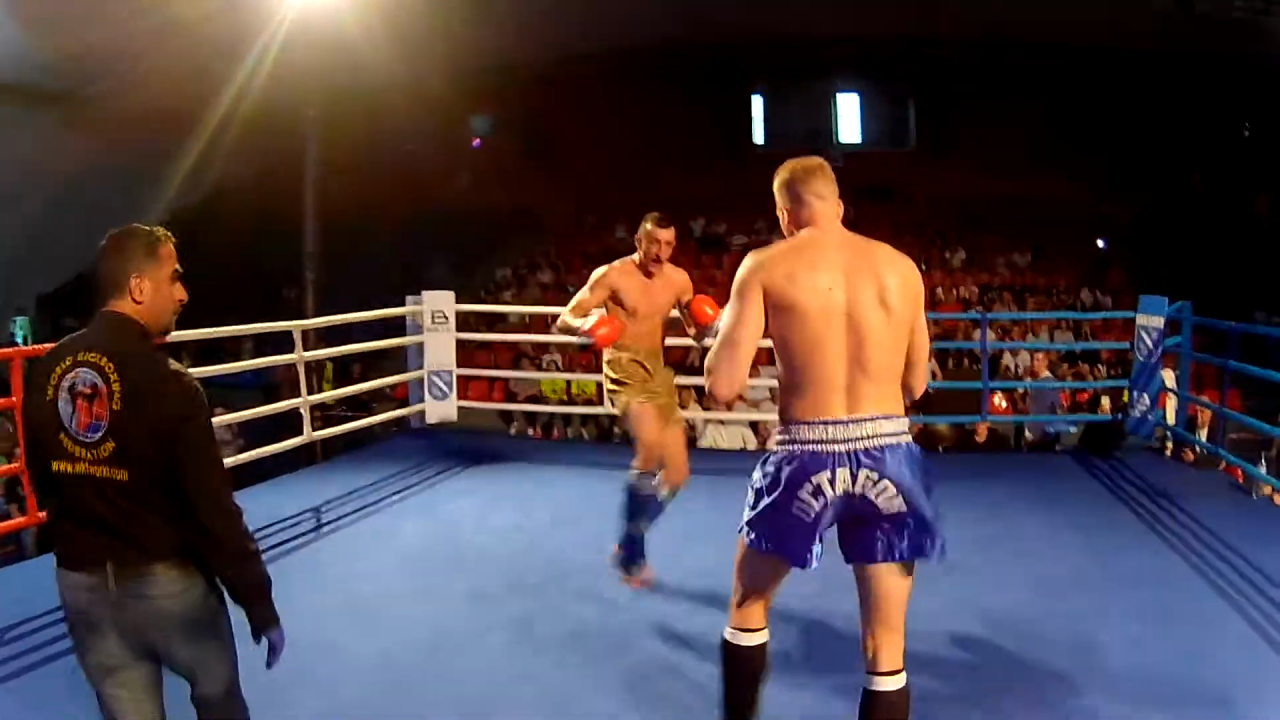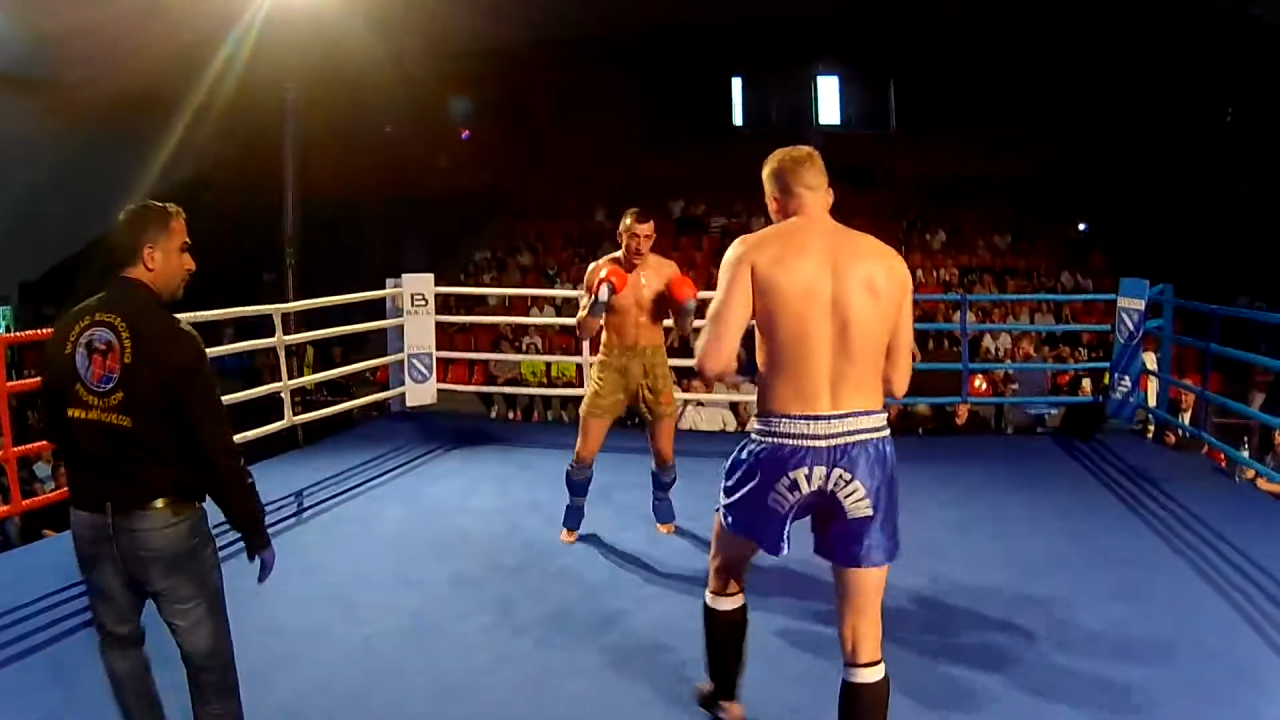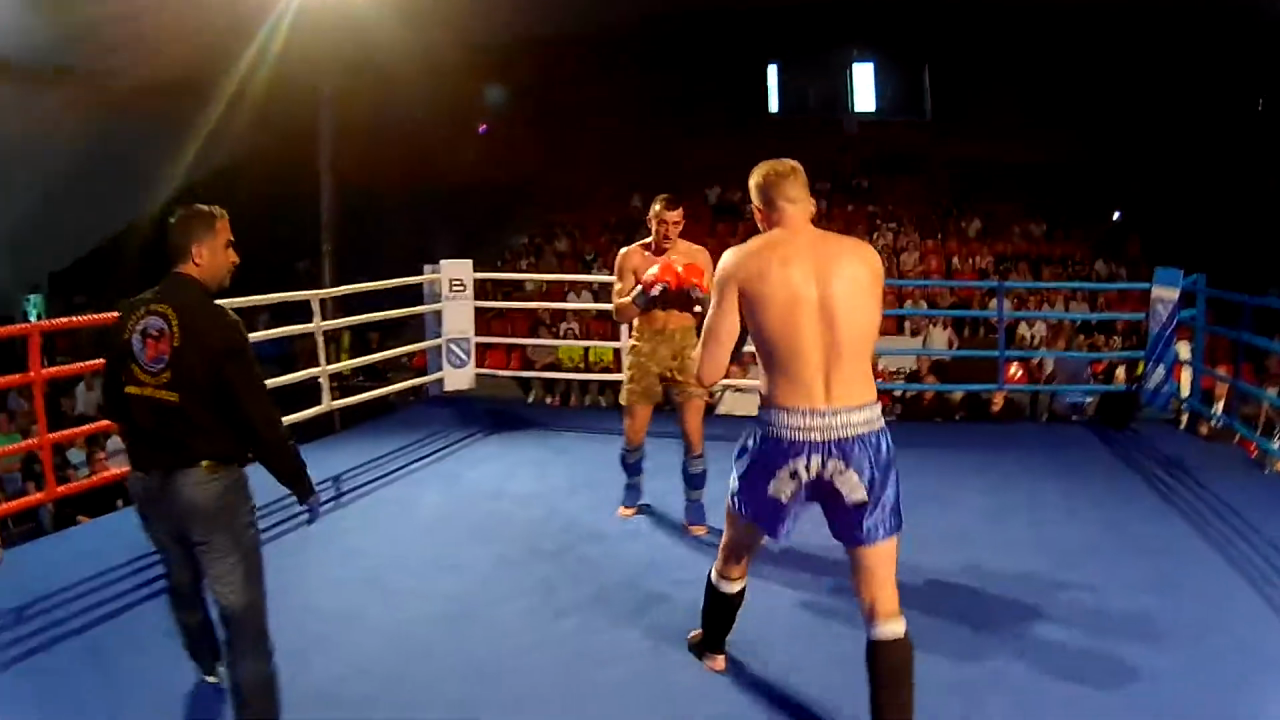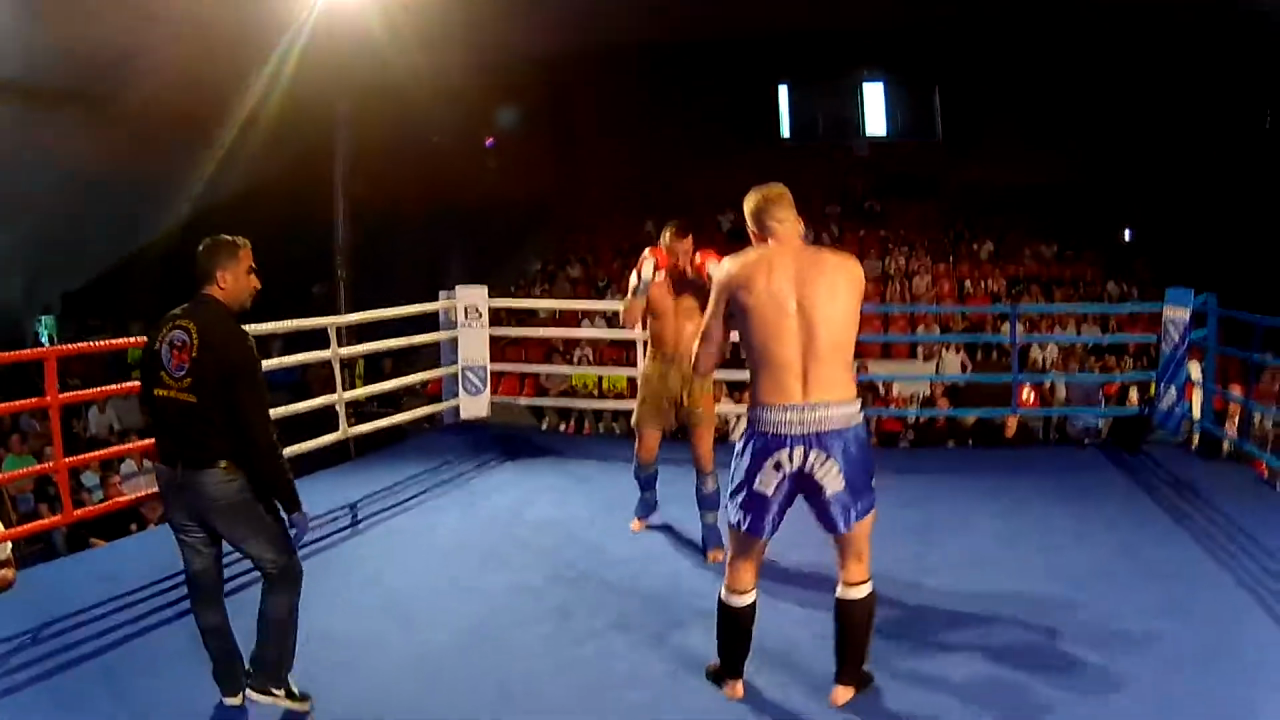
dt=0.3s
person 1, frame 1
left shoulder: (764, 267)
right shoulder: (902, 269)
left elbow: (723, 386)
right elbow: (916, 382)
left wrist: (727, 331)
left hip: (806, 460)
right hip: (888, 453)
left knee: (749, 599)
right knee: (885, 645)
person 1, frame 2
left shoulder: (752, 250)
right shoulder: (888, 261)
left elbow: (712, 363)
right elbow: (899, 380)
left hip: (783, 447)
right hip: (866, 447)
left knee: (726, 564)
right knee: (863, 632)
person 1, frame 3
left shoulder: (741, 263)
right shoulder: (865, 257)
left elbow: (707, 373)
left wrist: (732, 318)
left hip: (785, 435)
right hip: (860, 432)
left knee: (735, 551)
right knee: (881, 602)
left ankle: (712, 644)
person 1, frame 4
left shoulder: (735, 273)
right shoulder: (848, 270)
left elbow: (702, 365)
left hip: (771, 433)
right hip: (840, 430)
left knee: (742, 562)
right knee: (854, 567)
left ankle: (731, 672)
right ankle: (846, 678)
person 2, frame 1
left shoulder: (48, 371)
right shoulder: (165, 383)
left elbow: (44, 481)
right elbow: (211, 508)
right wrist: (261, 606)
left hip: (84, 586)
right hip: (168, 585)
person 2, frame 2
left shoulder: (70, 328)
right shoulder: (171, 339)
left elbow: (55, 426)
right elbow: (214, 448)
right wrist: (254, 529)
left hip: (91, 521)
right hip: (166, 521)
left knee: (120, 641)
right knee: (207, 657)
person 2, frame 3
left shoulder: (131, 317)
right shoulder: (215, 324)
left elbow: (115, 404)
right elbow: (259, 419)
right wrist: (302, 485)
left hip: (147, 483)
right hip: (208, 483)
left knee: (183, 584)
right knee: (243, 614)
left ankle: (208, 663)
person 2, frame 4
left shoulder: (164, 330)
right shoulder: (231, 340)
left elbow: (152, 402)
right elbow: (257, 432)
right wrist: (290, 500)
left hip: (174, 477)
right hip: (227, 479)
left knee: (204, 582)
right knee: (282, 569)
left ankle: (230, 682)
right ankle: (268, 679)
person 3, frame 1
left shoulder: (678, 278)
right shoulder: (610, 275)
left elbow: (696, 329)
right elbow: (565, 319)
left wrist: (704, 323)
right wrist: (584, 326)
left hip: (657, 368)
right hip: (625, 368)
left knee: (675, 472)
right knee: (653, 446)
left ankle: (631, 549)
right ankle: (631, 543)
person 3, frame 2
left shoulder: (667, 270)
right shoulder: (599, 271)
left elbow: (685, 326)
right elbow: (583, 331)
left wrist: (688, 308)
right wrist: (596, 304)
left hip: (654, 363)
right hip: (612, 363)
left knee: (664, 453)
right knee: (585, 452)
left ankle: (662, 504)
right ankle: (574, 511)
person 3, frame 3
left shoulder: (698, 255)
right shoulder: (630, 257)
right elbow: (620, 313)
left wrist: (703, 298)
right wrist: (643, 294)
left hip: (684, 347)
right hip: (644, 347)
left knee: (692, 438)
right knee: (633, 435)
left ankle: (694, 506)
right ankle: (633, 486)
person 3, frame 4
left shoulder: (705, 273)
right shoulder: (643, 274)
right elbow: (628, 321)
right wrist: (643, 282)
left hip: (696, 371)
right hip: (658, 370)
left knee: (703, 458)
right knee: (645, 452)
left ankle: (712, 532)
right ankle: (647, 500)
